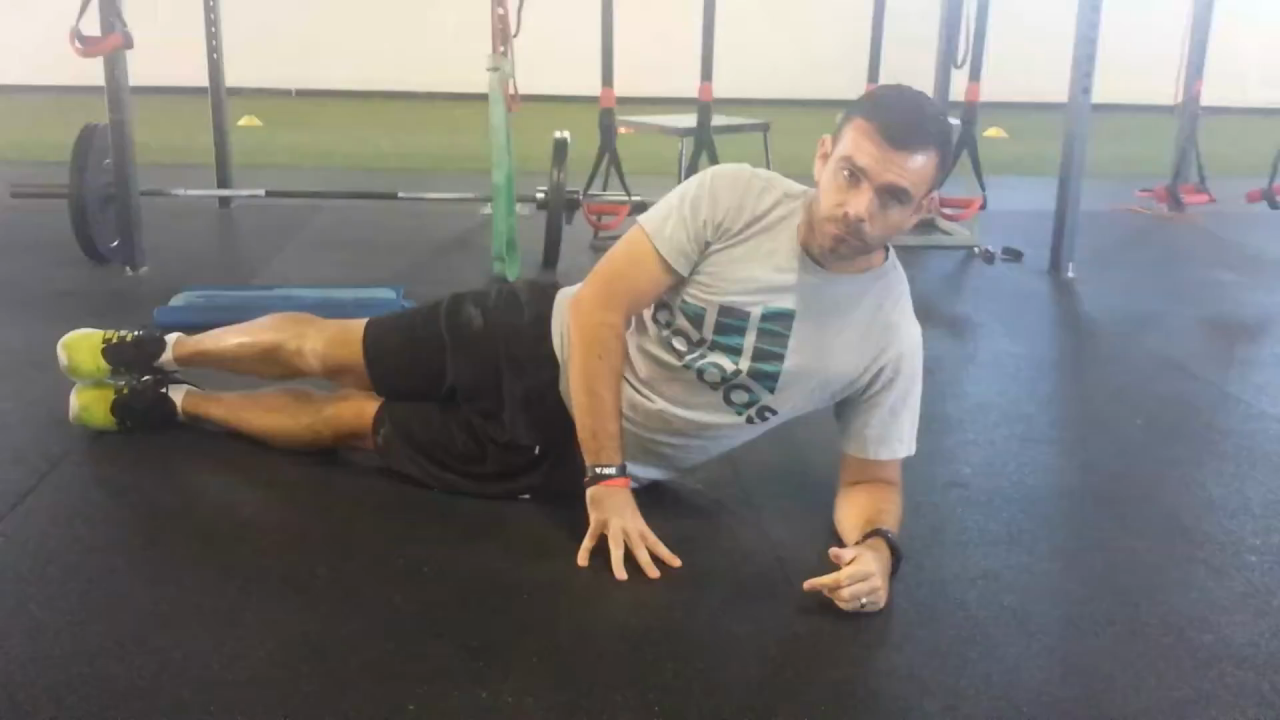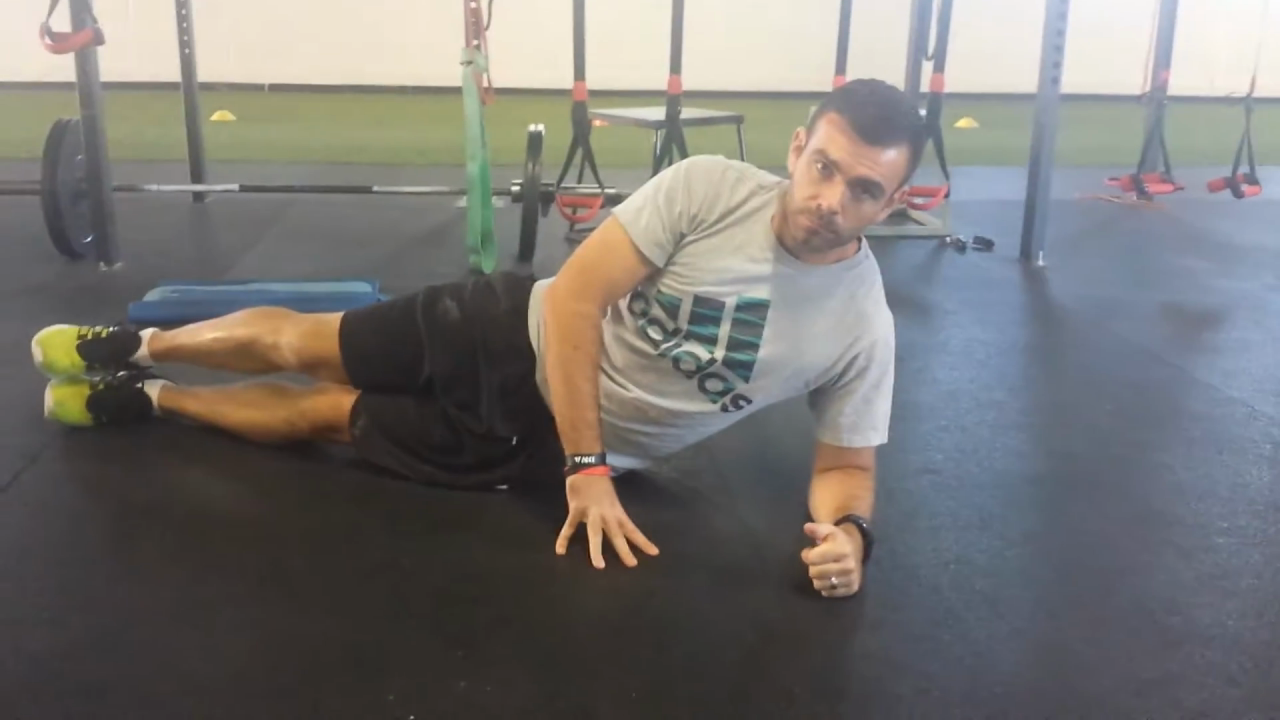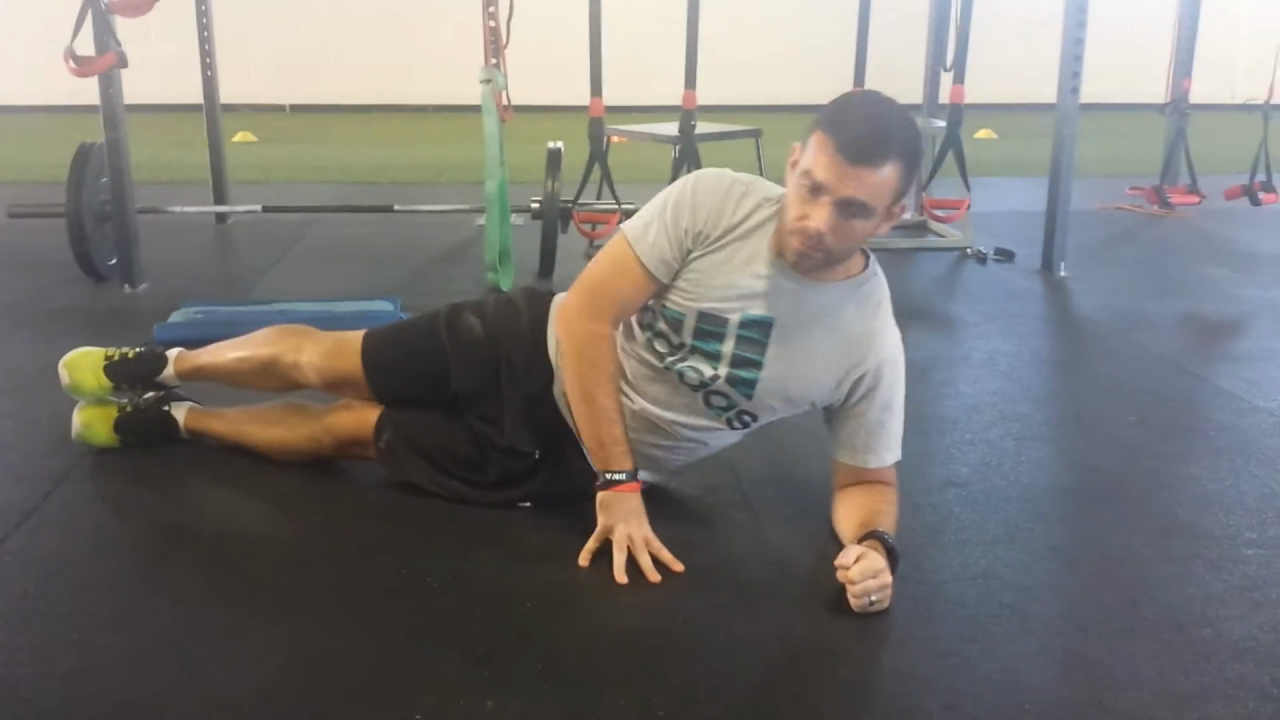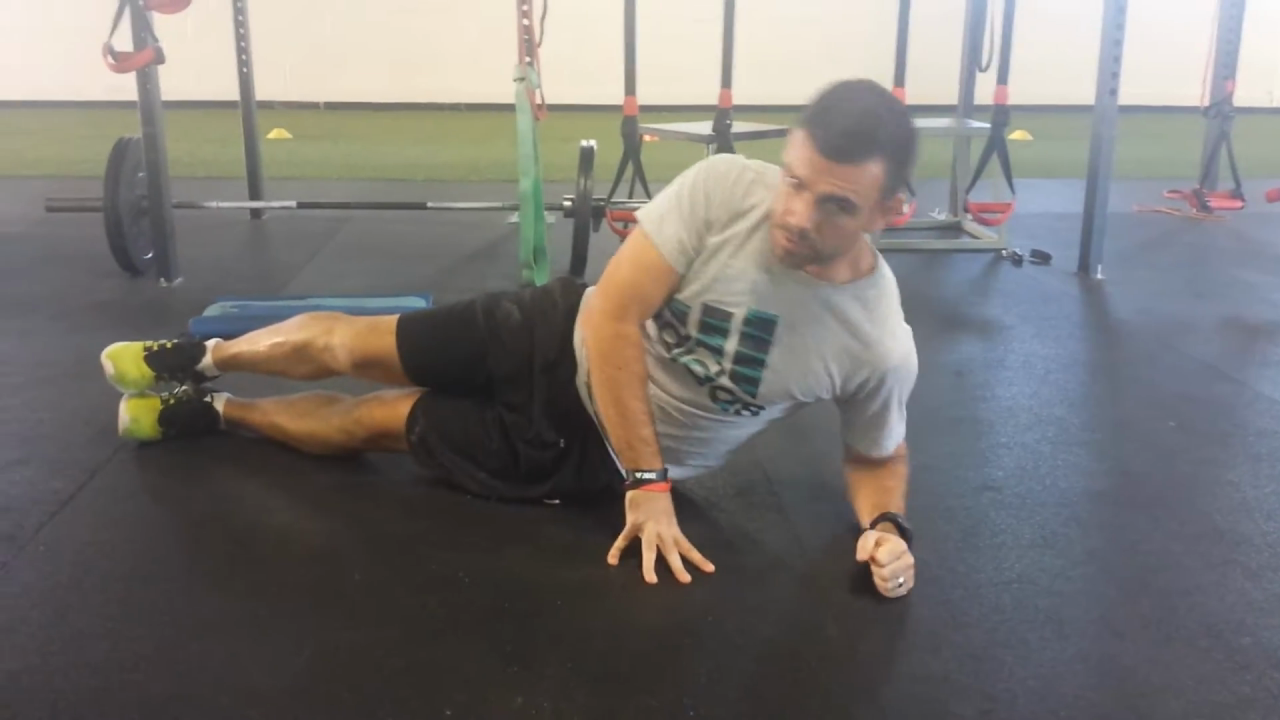
dt=0.5s
person 1, frame 1
left shoulder: (891, 342)
right shoulder: (735, 194)
left elbow: (872, 478)
right elbow: (600, 306)
left wrist: (875, 548)
right wrist: (610, 480)
left hip: (552, 449)
right hip: (542, 339)
left knee: (348, 419)
right knee: (323, 348)
left ankle: (170, 404)
right ankle: (160, 351)
person 1, frame 2
left shoulder: (863, 328)
right shoulder: (710, 186)
left elbow: (846, 466)
right elbow: (575, 299)
left wrist: (849, 532)
right wrist: (588, 469)
left hip: (529, 436)
right hip: (517, 330)
left knee: (322, 413)
right knee: (298, 344)
left ankle: (149, 401)
right ankle: (138, 346)
person 1, frame 3
left shoulder: (870, 348)
right shoulder: (716, 199)
left elbow: (867, 479)
right elbow: (587, 318)
left wrist: (876, 547)
right wrist: (621, 485)
left hip: (554, 448)
right hip: (536, 344)
left knee: (344, 428)
right knee: (322, 362)
left ankle: (174, 420)
right ankle: (160, 367)
person 1, frame 4
left shoulder: (878, 343)
right shoulder: (723, 186)
left elbow: (874, 458)
right elbow: (610, 319)
left wrist: (886, 527)
right wrist: (647, 483)
left hip: (580, 447)
right hip: (563, 338)
left knee: (373, 422)
right knee: (351, 346)
left ankle: (210, 412)
right ankle: (200, 358)
